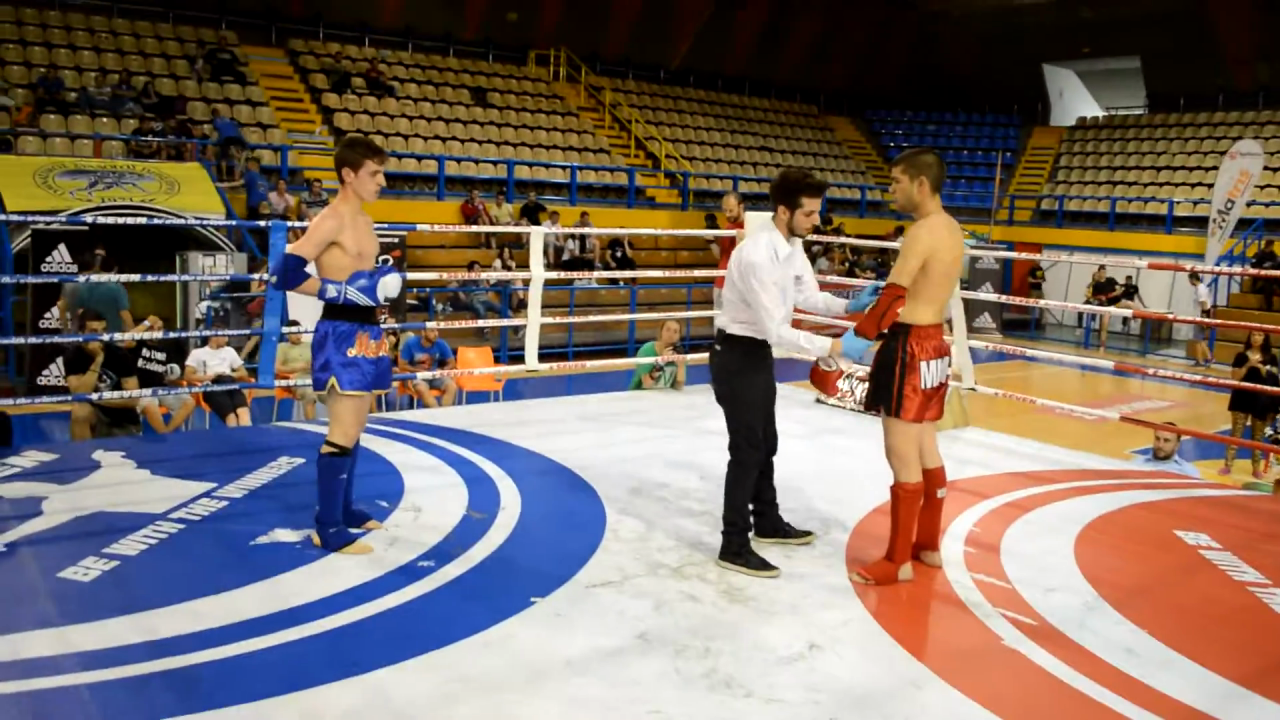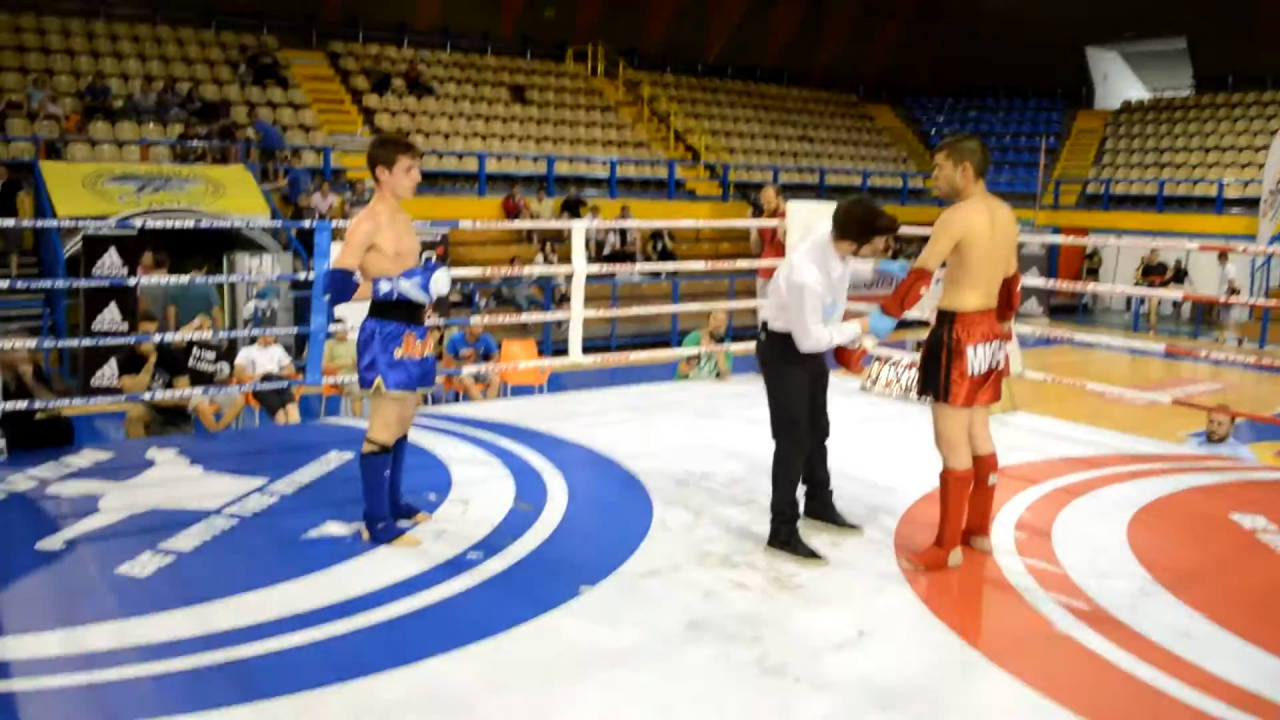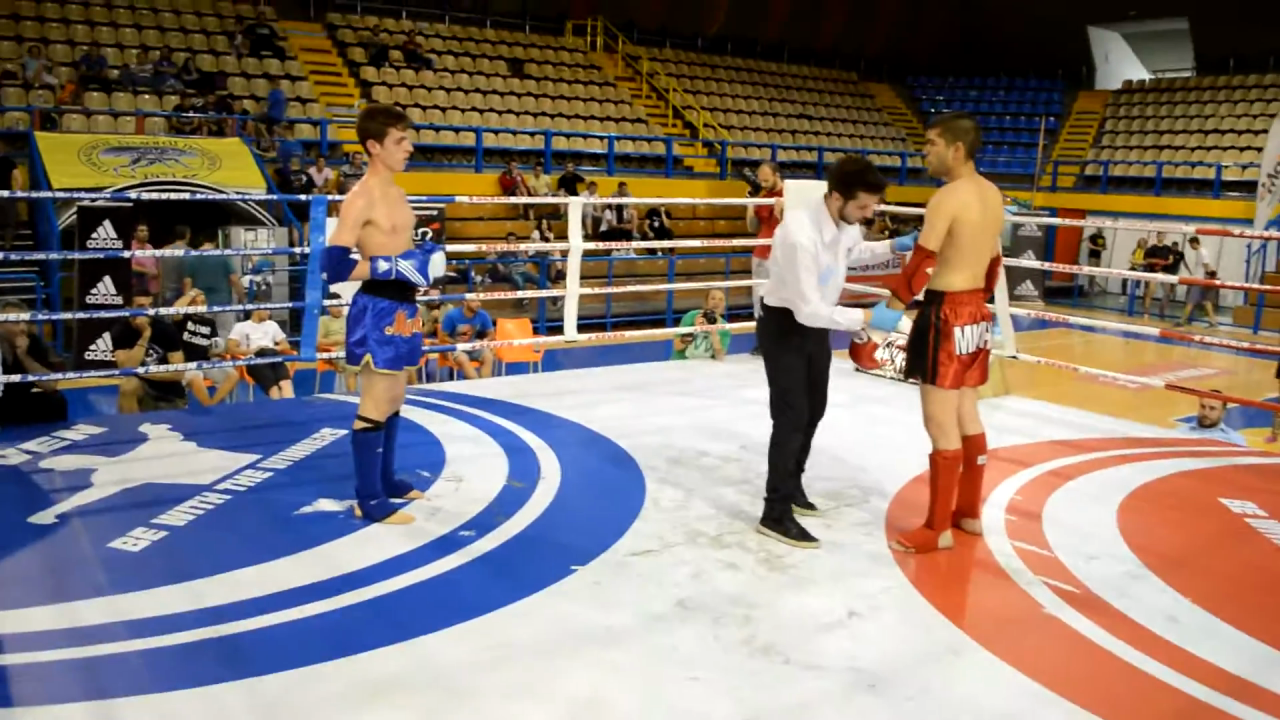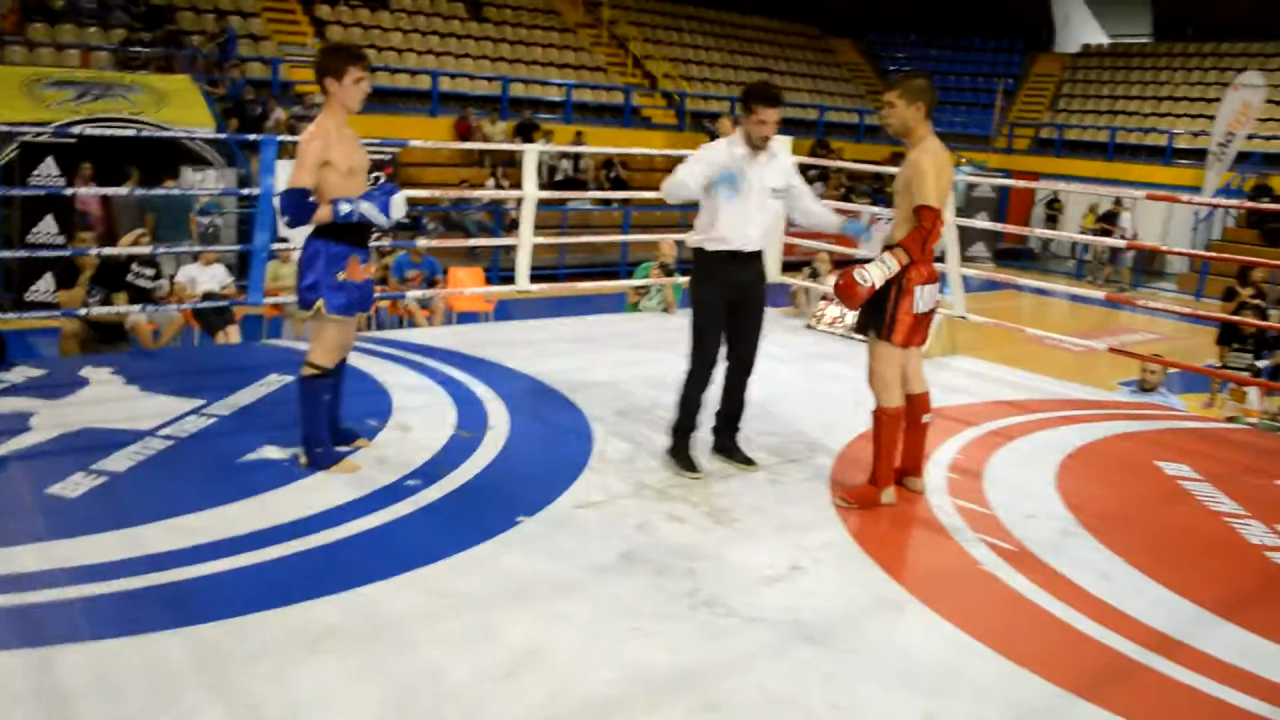
dt=0.5s
person 1, frame 1
left shoulder: (922, 232)
right shoulder: (953, 230)
left elbow: (893, 298)
left wrist: (849, 345)
left hip: (910, 348)
right hip: (933, 346)
left knee: (902, 456)
right knee: (925, 450)
left ankle: (898, 561)
right ankle: (929, 544)
person 1, frame 2
left shoulder: (957, 216)
right shoulder: (1006, 216)
left elbow: (920, 277)
left wrist: (879, 320)
left hip: (959, 333)
right hip: (988, 332)
left knee: (952, 442)
right knee: (978, 434)
left ankle: (947, 547)
right ankle: (979, 530)
person 1, frame 3
left shoulder: (947, 197)
right shoulder: (993, 195)
left elbow: (921, 264)
left wrist: (885, 313)
left hip: (946, 313)
right hip: (975, 312)
left knee: (940, 424)
right knee: (966, 416)
left ankle: (937, 529)
right ankle: (969, 511)
person 1, frame 4
left shoulder: (922, 157)
right shoulder: (934, 152)
left elbow: (926, 228)
left wrist: (878, 268)
left hip: (905, 276)
right hip: (920, 274)
left knee: (885, 381)
right knee: (910, 374)
left ankle: (881, 485)
right ankle: (911, 469)
person 2, frame 1
left shoulder: (366, 222)
right shoulder: (330, 221)
right elbow: (285, 274)
left wrist: (386, 281)
right wrist: (341, 292)
left hip: (368, 332)
right hip: (342, 334)
left knee: (354, 428)
right knee: (342, 433)
left ankle: (344, 508)
right ankle: (328, 528)
person 2, frame 2
left shoulder: (404, 221)
right shoulder: (366, 224)
right elbow: (337, 288)
left wrist: (429, 281)
right wrist: (396, 288)
left hip: (412, 331)
right hip: (386, 333)
left knee: (401, 424)
right knee: (383, 429)
left ankle: (393, 502)
right ankle: (376, 522)
person 2, frame 3
left shoulder: (399, 193)
right shoulder: (361, 198)
right elbow: (334, 266)
left wrist: (422, 260)
right wrist: (394, 268)
left hip: (402, 308)
right hip: (378, 310)
left knee: (393, 401)
right knee: (376, 406)
left ankle: (386, 479)
right ankle: (370, 499)
person 2, frame 4
left shoulder: (348, 134)
right shoulder: (318, 137)
right elbow: (294, 210)
left wrist: (376, 201)
right wrist: (356, 209)
left hip: (354, 253)
right hip: (331, 254)
left knee: (341, 347)
right knee: (325, 351)
left ankle: (332, 427)
right ankle: (316, 447)
person 3, frame 1
left shoulder: (792, 245)
right shoulder: (755, 255)
left elbow: (806, 296)
right elbow: (778, 332)
left wrist: (850, 303)
right wrist: (835, 348)
left hip: (760, 353)
right hip: (737, 356)
left knee: (765, 443)
right knee: (747, 449)
left ankle: (767, 521)
right ankle: (734, 545)
person 3, frame 2
left shoulder: (839, 247)
right shoulder: (805, 275)
right elbow: (810, 339)
left wrist: (878, 270)
right wrist: (862, 327)
left hip: (811, 340)
right hip: (785, 347)
left knee: (817, 430)
right knee: (794, 438)
left ankle: (819, 503)
right ankle: (783, 533)
person 3, frame 3
left shoulder: (846, 220)
right shoulder: (799, 234)
right elbow: (807, 309)
left wrist: (893, 249)
right wrist: (867, 318)
left hip: (819, 323)
right hip: (784, 325)
left knee: (813, 411)
right knee: (791, 417)
left ankle: (789, 485)
right ankle: (776, 513)
person 3, frame 4
left shoulder: (781, 163)
right shoulder: (715, 153)
left elbow: (806, 209)
right elbow: (672, 190)
left wrist: (844, 225)
right wrist: (711, 181)
left hip: (751, 269)
right hip: (711, 266)
left knee: (742, 361)
right knee: (705, 358)
left ankle: (726, 439)
right ankle: (681, 441)
